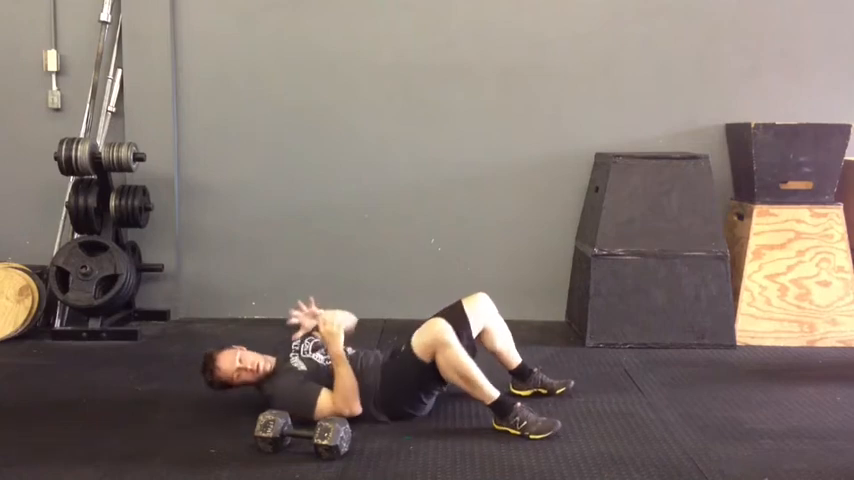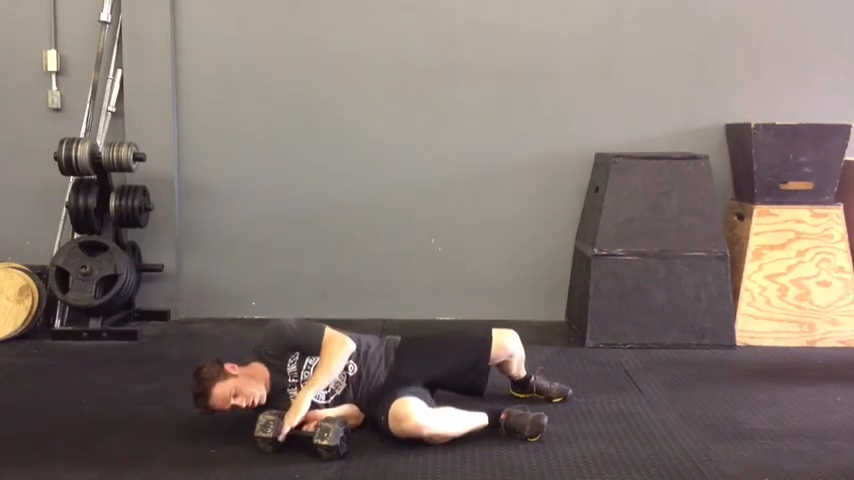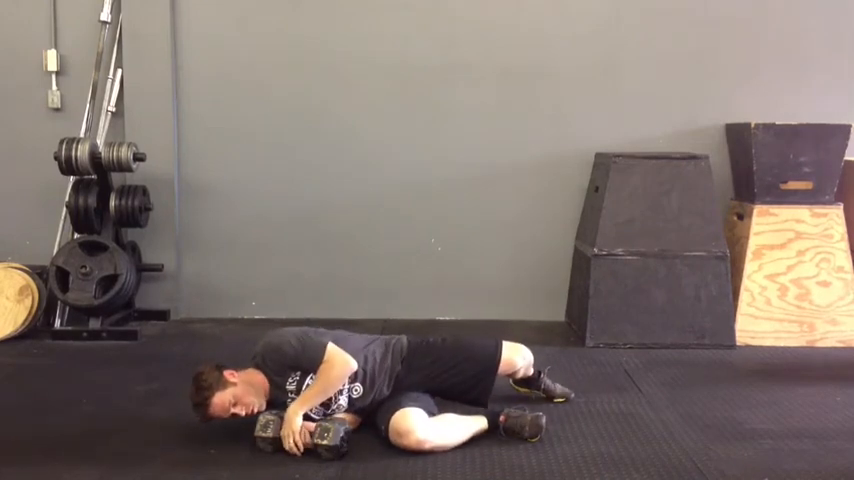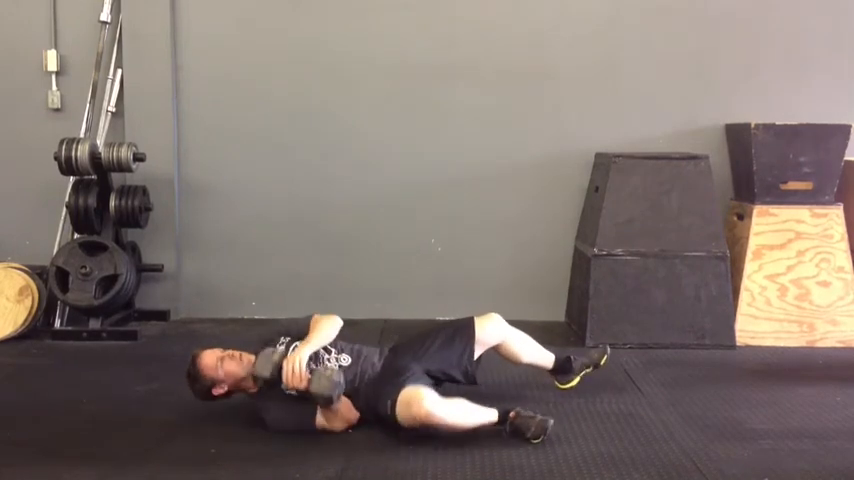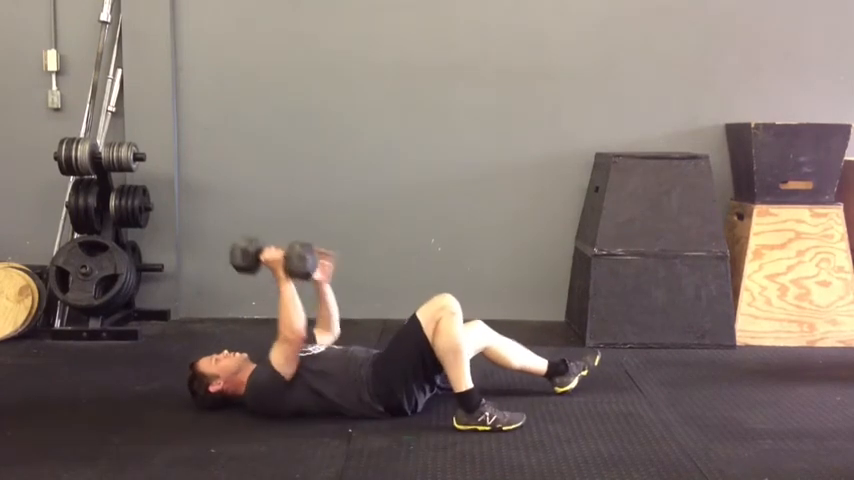
dt=1s
person 1, frame 1
left shoulder: (290, 350)
right shoulder: (281, 390)
left elbow: (350, 321)
right elbow: (350, 407)
left wrist: (324, 322)
right wrist: (334, 349)
left hip: (391, 362)
right hip: (397, 396)
left knee: (479, 302)
right knee: (439, 331)
left ankle: (525, 378)
right ankle: (507, 412)
person 1, frame 2
left shoulder: (275, 339)
right shoulder: (275, 408)
left elbow: (342, 344)
right elbow: (356, 415)
left wrist: (305, 397)
right wrist: (323, 416)
left hip: (400, 355)
right hip: (383, 399)
left knee: (507, 343)
right knee: (411, 420)
left ankle: (524, 384)
right ankle: (498, 419)
person 1, frame 3
left shoulder: (276, 349)
right shoulder: (275, 405)
left elbow: (343, 364)
right elbow: (349, 415)
left wrist: (297, 410)
right wrist: (311, 428)
left hip: (405, 359)
right hip: (386, 400)
left knee: (519, 357)
right knee: (411, 435)
left ankle: (531, 382)
right ankle: (494, 420)
person 1, frame 4
left shoulder: (274, 343)
right shoulder: (273, 410)
left elbow: (331, 321)
right elbow: (346, 417)
left wrist: (304, 348)
right wrist: (307, 385)
left hip: (393, 357)
right hip: (384, 392)
left knee: (492, 325)
right knee: (421, 405)
left ankle: (562, 369)
right ankle: (506, 418)
person 1, frame 5
left shoulder: (274, 368)
right shoulder: (264, 390)
left elbow: (328, 331)
right elbow: (295, 333)
left wrist: (321, 283)
right wrist: (281, 276)
left hip: (385, 373)
right hip: (388, 390)
left knee: (478, 331)
right knee: (445, 306)
left ankle: (557, 372)
right ankle: (472, 410)
